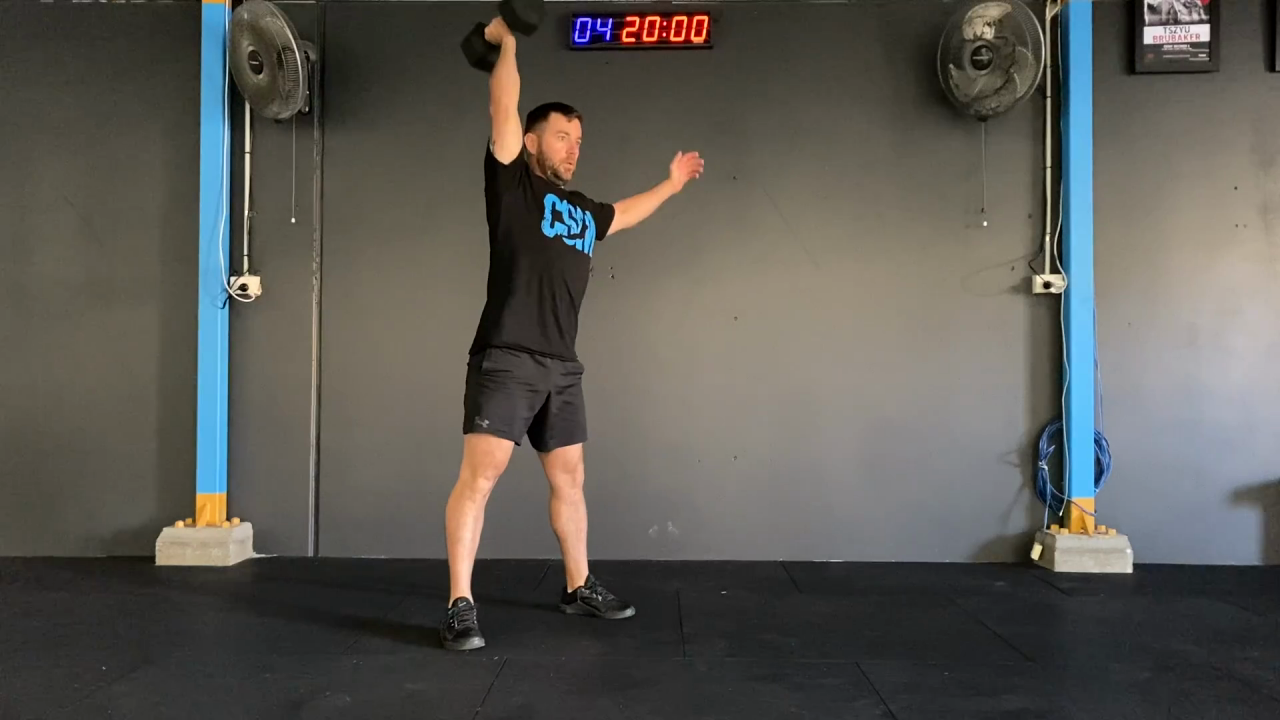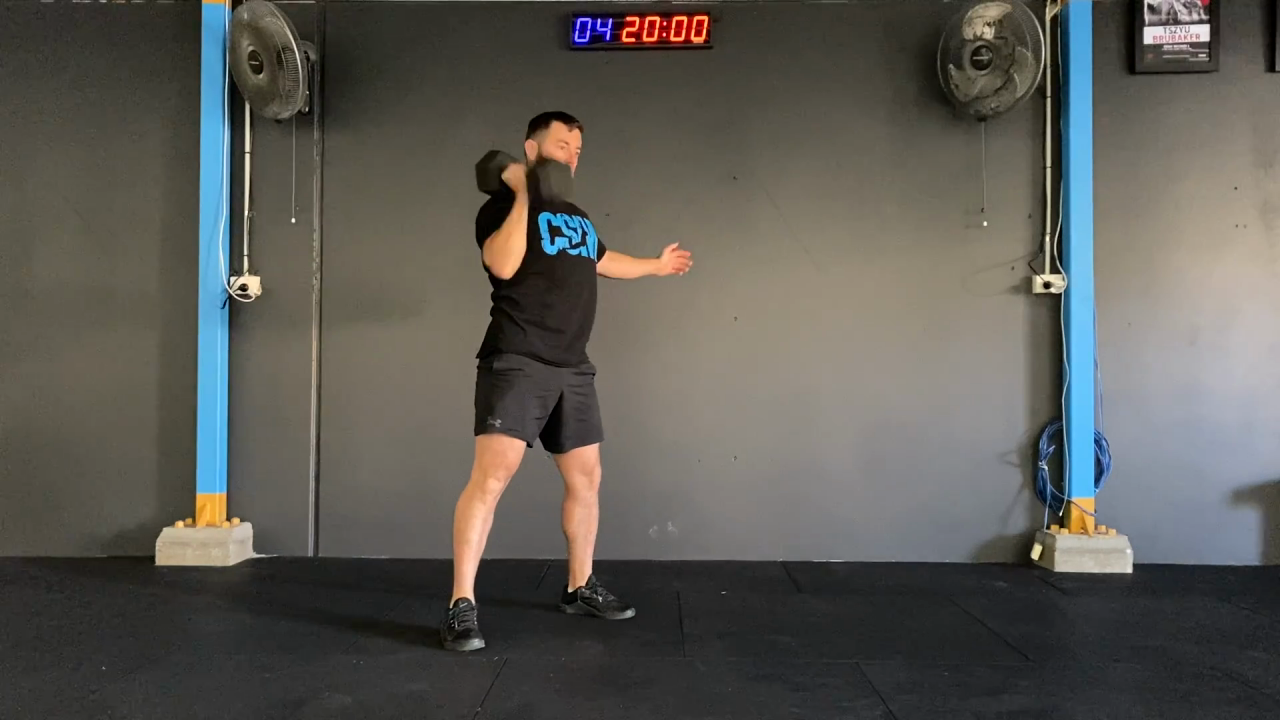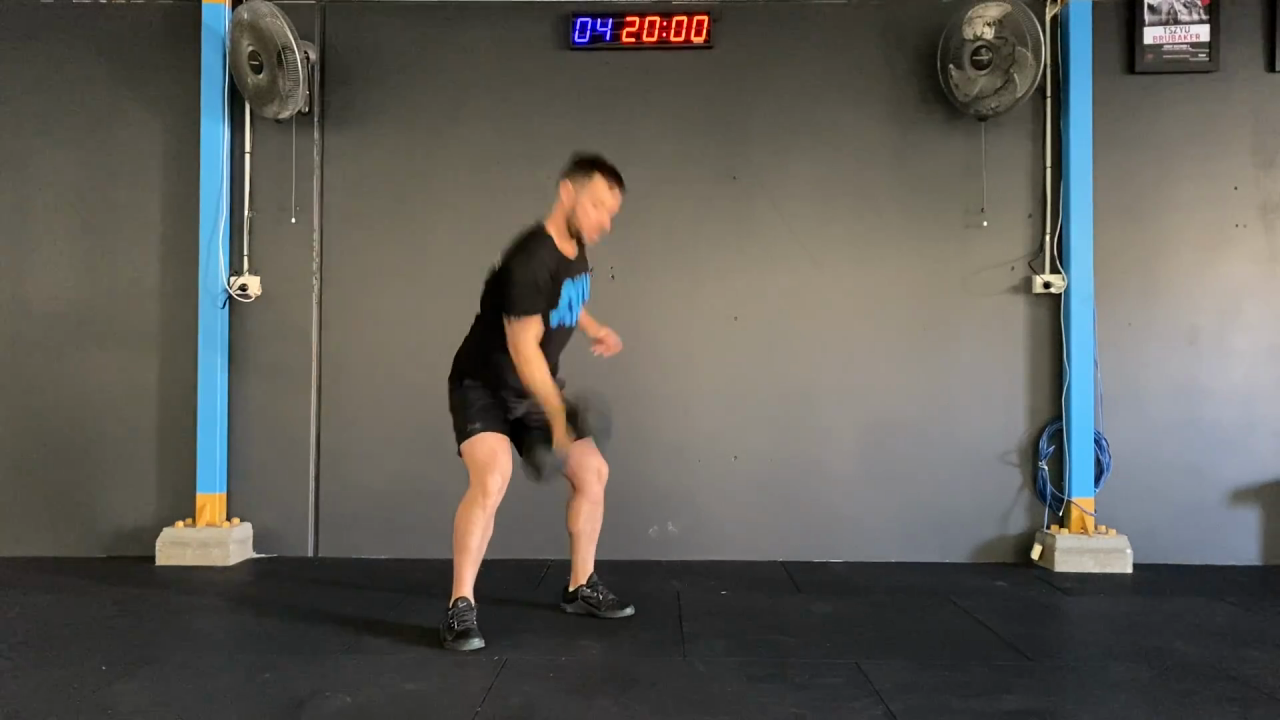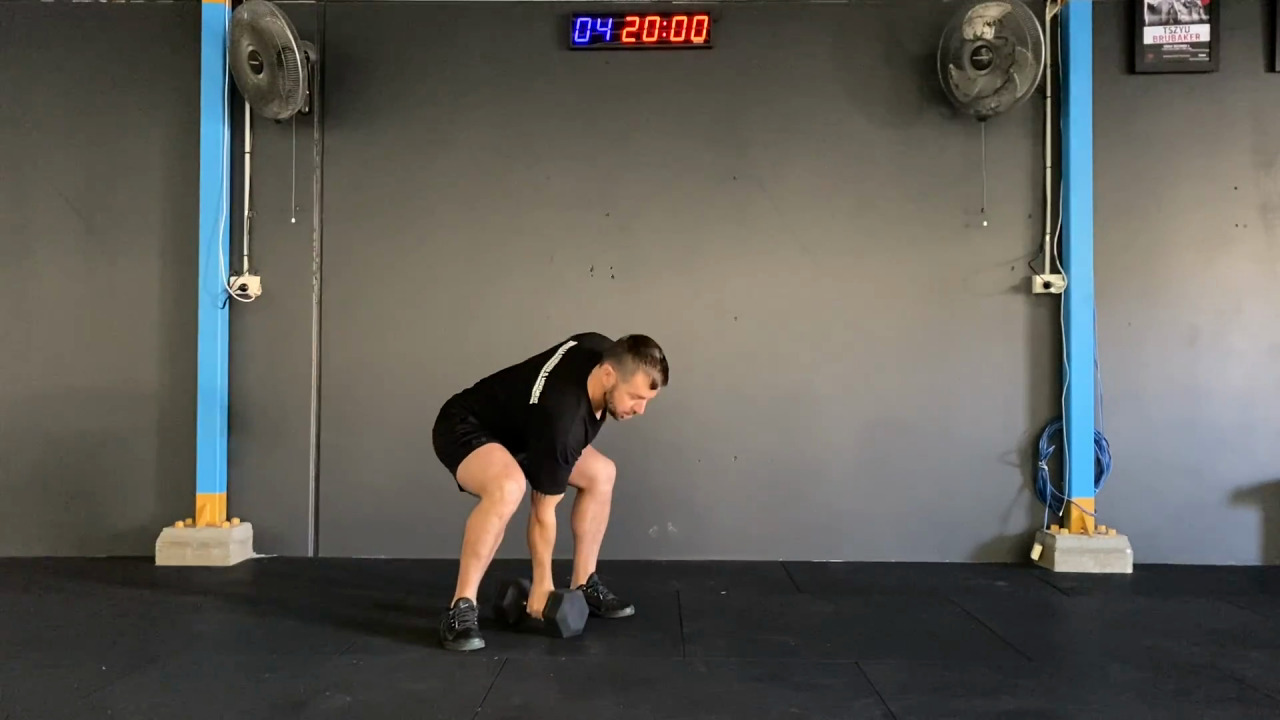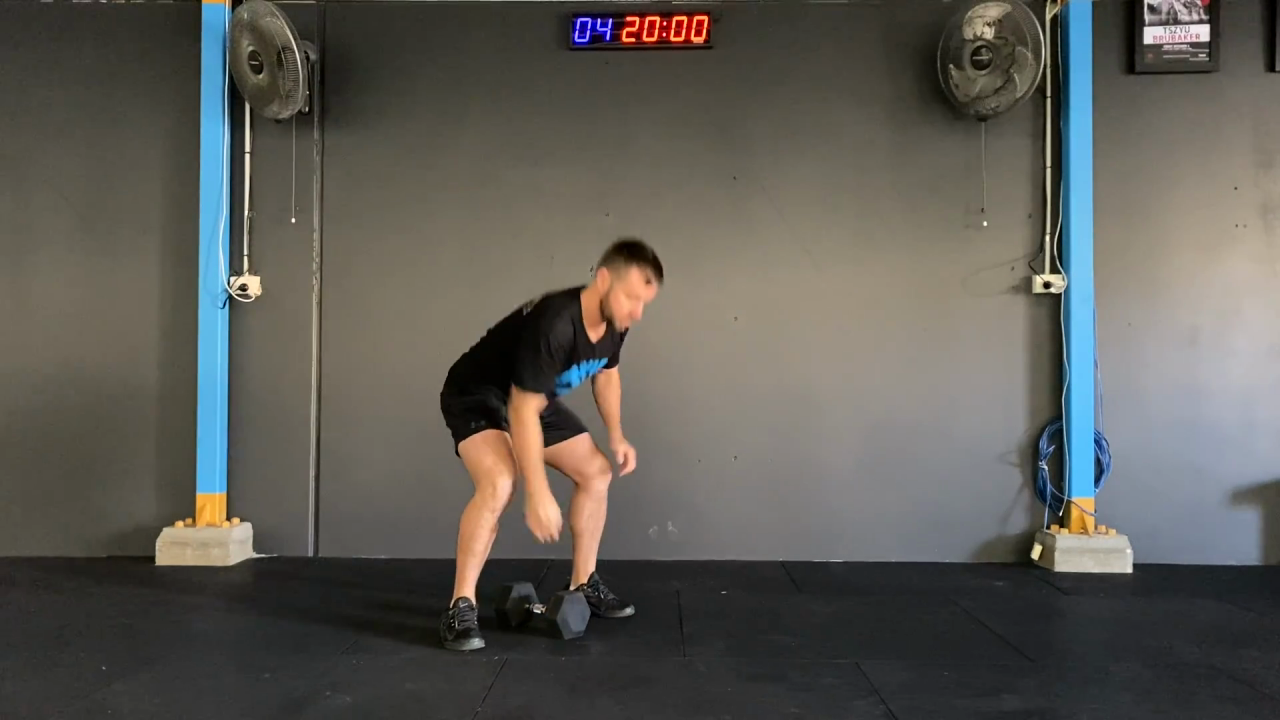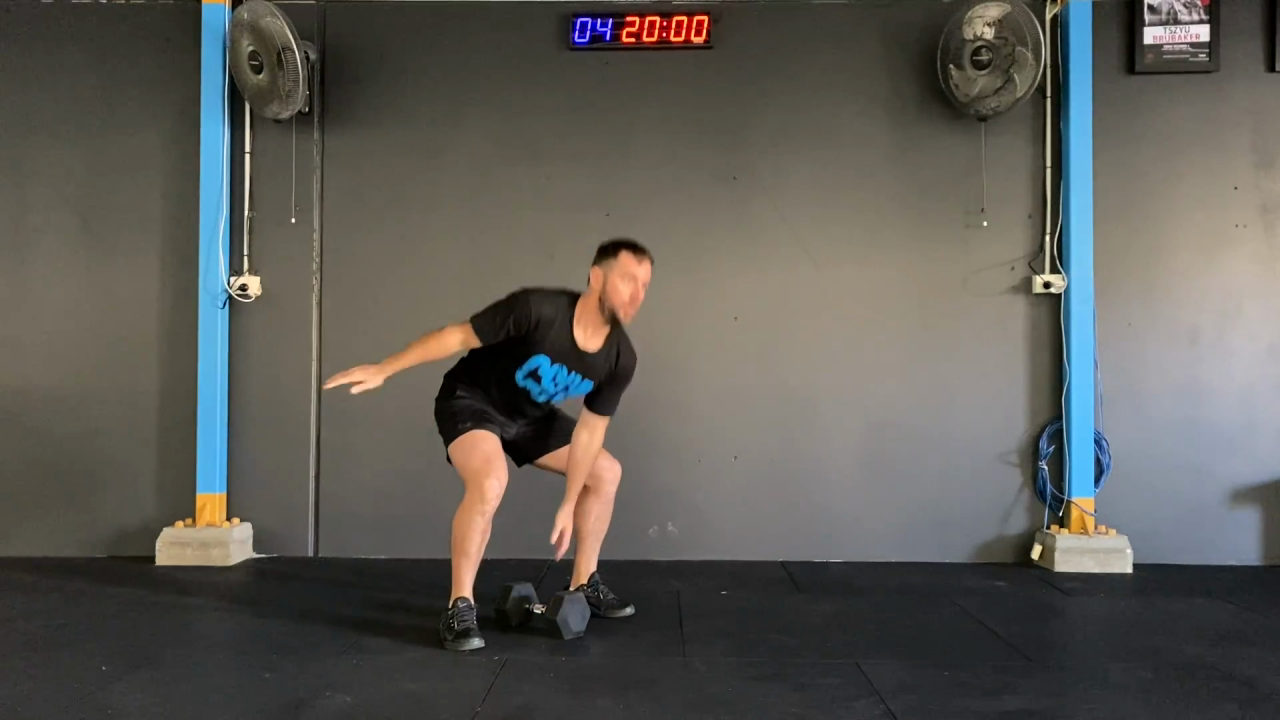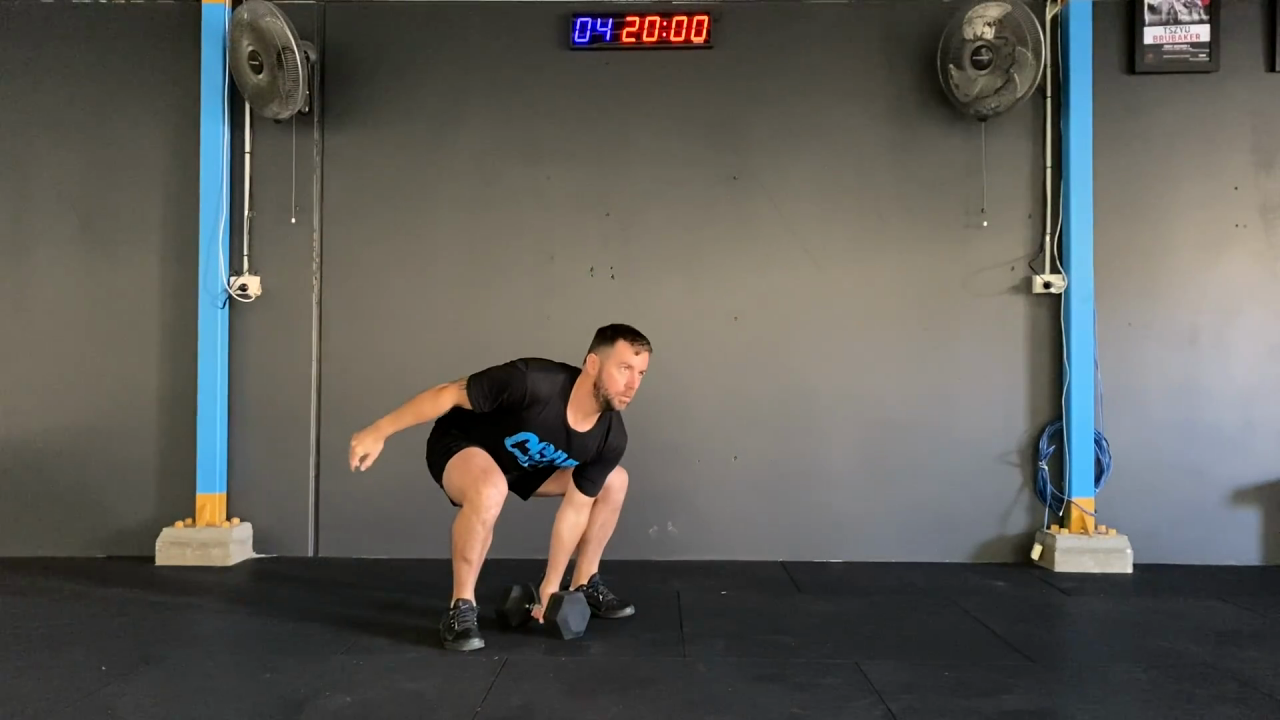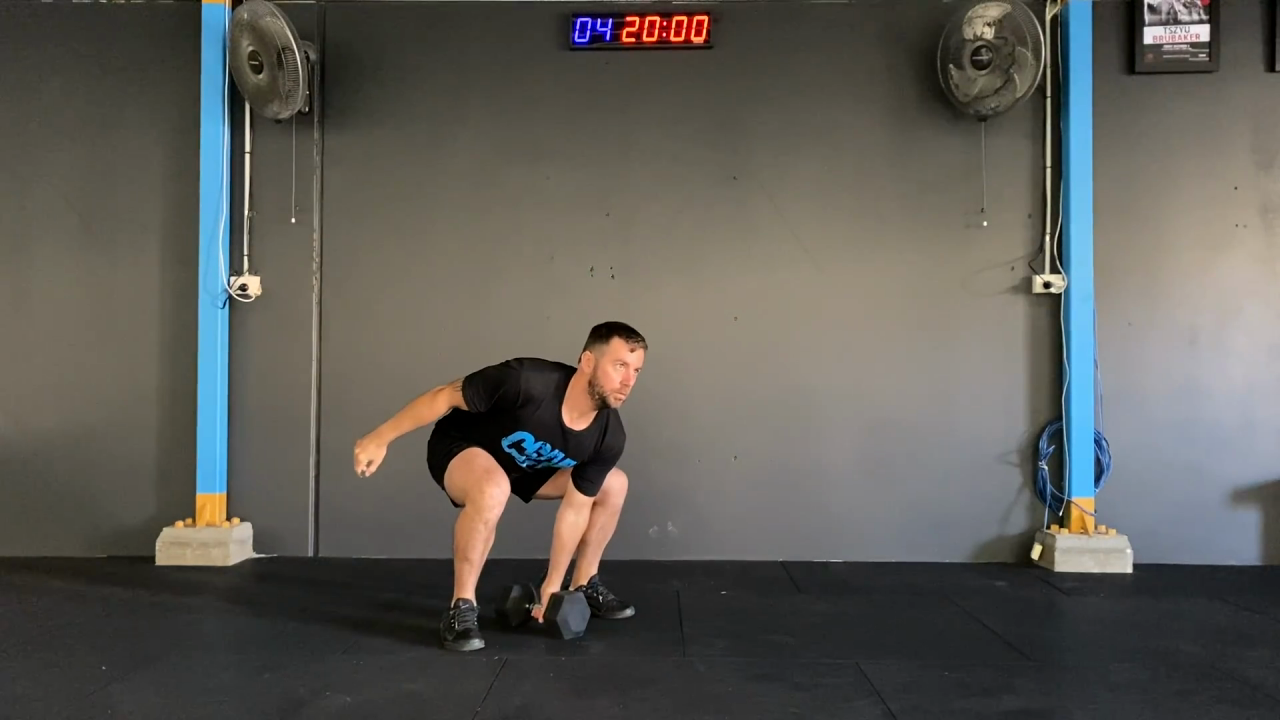
dt=0.5s
person 1, frame 1
left shoulder: (582, 209)
right shoulder: (512, 186)
left elbow: (624, 214)
right elbow: (503, 114)
left wrist: (671, 183)
right wrist: (506, 46)
left hip: (561, 366)
right hip: (506, 360)
left knee: (569, 478)
right knee: (480, 477)
left ankle: (579, 587)
right ankle: (460, 603)
person 1, frame 2
left shoulder: (575, 214)
right shoulder: (504, 205)
left elbow: (599, 259)
right elbow: (502, 264)
left wrist: (656, 265)
right wrist: (521, 196)
left hip: (572, 367)
right hip: (516, 362)
left knee: (585, 480)
right knee: (492, 477)
left ankle: (581, 587)
right ankle: (461, 606)
person 1, frame 3
left shoulder: (575, 250)
right shoulder: (531, 261)
right elbow: (523, 349)
left wrist: (594, 330)
right wrist: (559, 417)
left hip: (533, 391)
right hip: (485, 386)
left knee: (593, 473)
right knee: (492, 481)
left ankle: (581, 586)
right ankle: (461, 605)
person 1, frame 4
left shoulder: (601, 349)
right shoulder: (562, 420)
right elbow: (544, 512)
right wrist: (542, 586)
left hip: (513, 426)
right hip: (465, 428)
left knee: (601, 474)
right knee: (508, 487)
left ankle: (583, 585)
right ankle: (461, 609)
person 1, frame 5
left shoulder: (613, 320)
right shoulder: (553, 325)
left elbow: (605, 370)
right elbow: (522, 414)
left wrist: (616, 437)
right wrist: (538, 494)
left hip: (536, 396)
right hip: (476, 395)
left knee: (596, 473)
right knee: (500, 482)
left ankle: (583, 585)
right ankle: (461, 606)
person 1, frame 6
left shoulder: (620, 360)
right shoulder: (539, 310)
left elbow: (590, 430)
right elbow: (458, 335)
left wrist: (569, 506)
right wrist: (382, 370)
left hip: (531, 415)
right hip: (471, 401)
left knee: (606, 473)
right knee: (490, 482)
left ankle: (584, 584)
right ankle: (460, 607)
person 1, frame 7
left shoulder: (610, 439)
right shoulder: (533, 383)
left elbow: (576, 507)
right elbow: (449, 394)
left wrist: (551, 585)
right wrist: (380, 431)
left hip: (523, 463)
right hip: (461, 444)
left knee: (614, 482)
right knee: (489, 491)
left ankle: (584, 585)
right ankle: (461, 608)
person 1, frame 8
left shoulder: (608, 437)
right shoulder: (527, 382)
left elbow: (576, 506)
right elbow: (445, 397)
left wrist: (552, 586)
right wrist: (381, 438)
left hip: (524, 464)
right hip: (460, 446)
left knee: (614, 485)
right knee: (492, 490)
left ankle: (583, 586)
right ankle: (462, 608)
